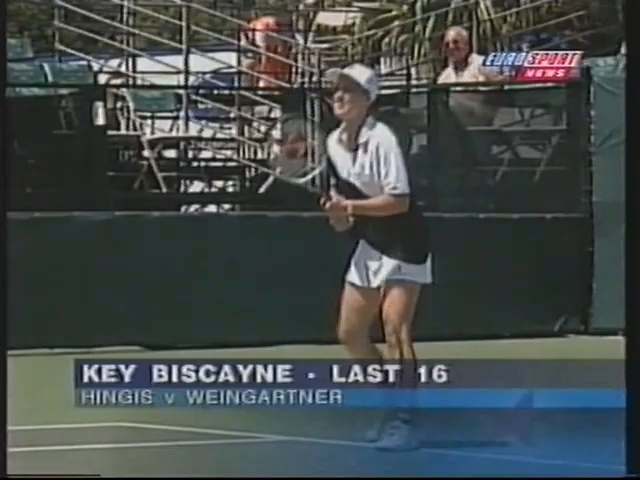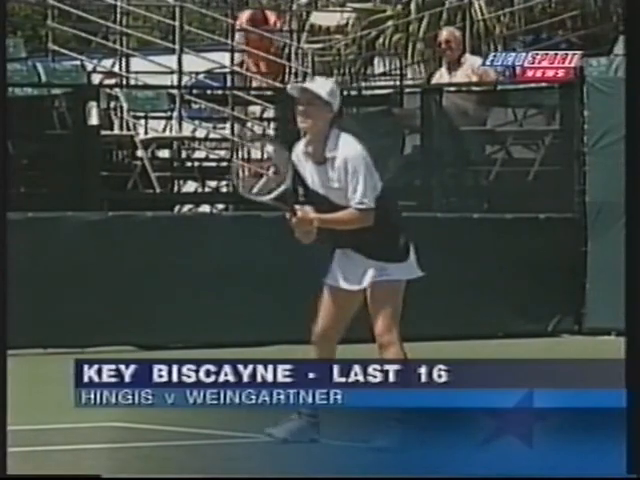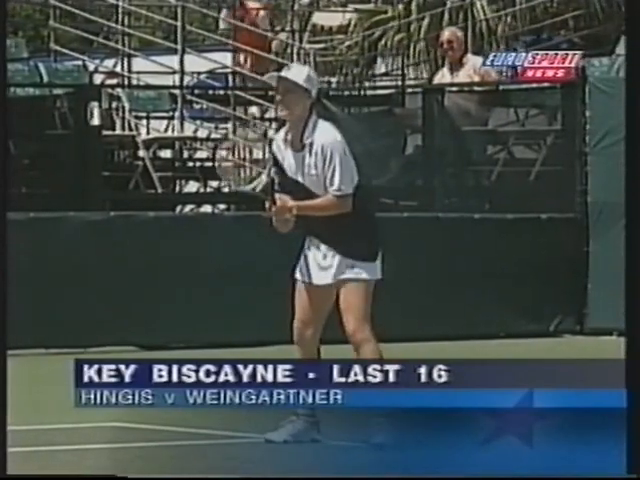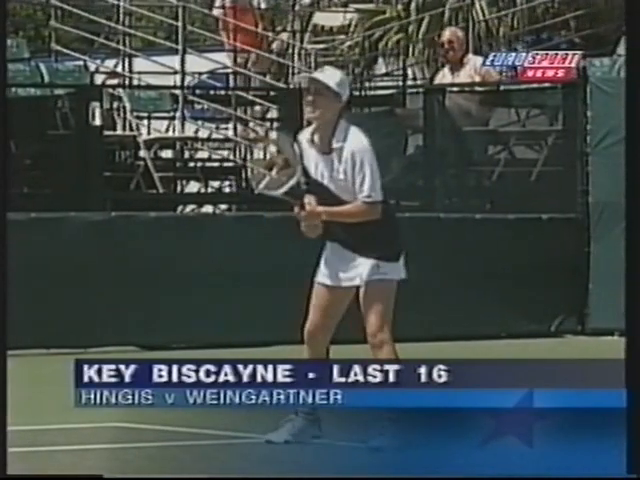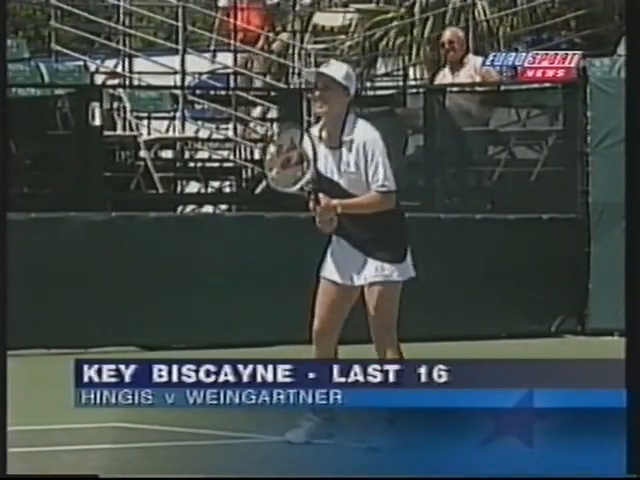
dt=0.4s
person 1, frame 1
left shoulder: (382, 139)
right shoulder: (333, 142)
left elbow: (399, 200)
left wrist: (350, 207)
right wrist: (336, 209)
left hip: (402, 246)
right hip: (369, 248)
left knee: (395, 334)
right knee: (349, 334)
left ankle: (404, 422)
right ankle: (392, 407)
person 1, frame 2
left shoulder: (351, 153)
right shoulder: (299, 154)
left elbow: (365, 214)
left wrist: (317, 221)
right wrist: (304, 223)
left hip: (382, 249)
right hip: (346, 253)
left knee: (385, 334)
right knee: (323, 336)
right ankle: (310, 416)
person 1, frame 3
left shoulder: (328, 139)
right shoulder: (278, 141)
left elbow: (343, 201)
left wrist: (294, 207)
right wrist: (281, 211)
left hip: (353, 245)
right hip: (316, 246)
left knee: (358, 333)
right knee: (304, 335)
right ankle: (307, 417)
person 1, frame 4
left shoulder: (357, 145)
right shoulder: (303, 141)
left elbow: (372, 207)
left wrist: (323, 213)
right wrist: (309, 216)
left hip: (375, 248)
right hip: (338, 249)
left knee: (378, 335)
right knee: (314, 333)
right ankle: (309, 415)
person 1, frame 5
left shoulder: (366, 137)
right shoulder: (313, 137)
left elbow: (386, 197)
left wrist: (337, 206)
right wrist: (322, 212)
left hip: (381, 246)
right hip: (343, 246)
left knee: (383, 336)
right knee: (321, 332)
right ankle: (321, 414)
